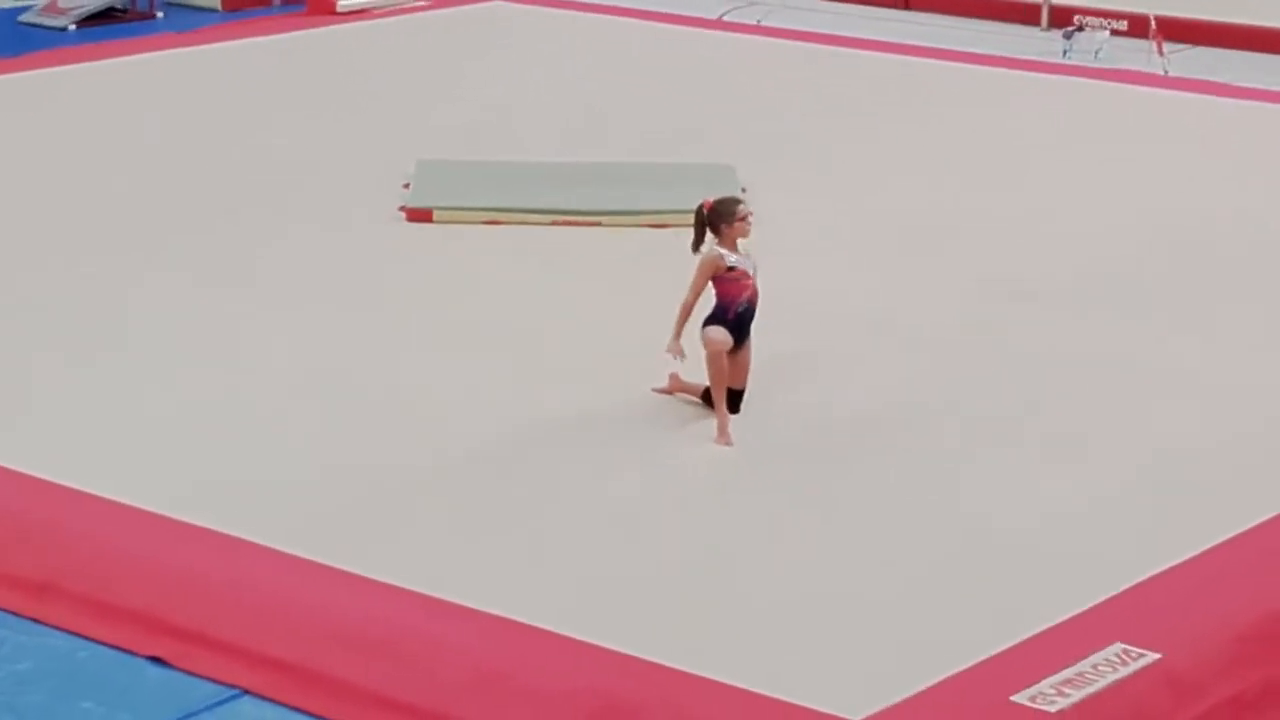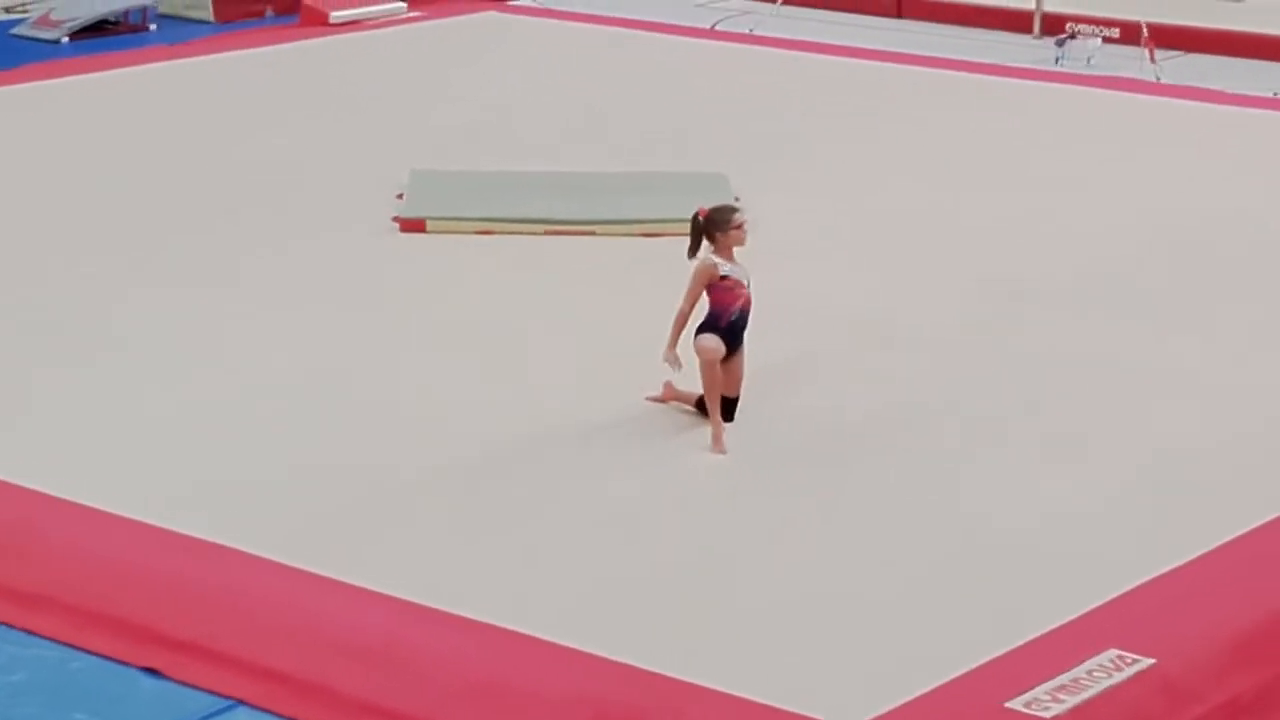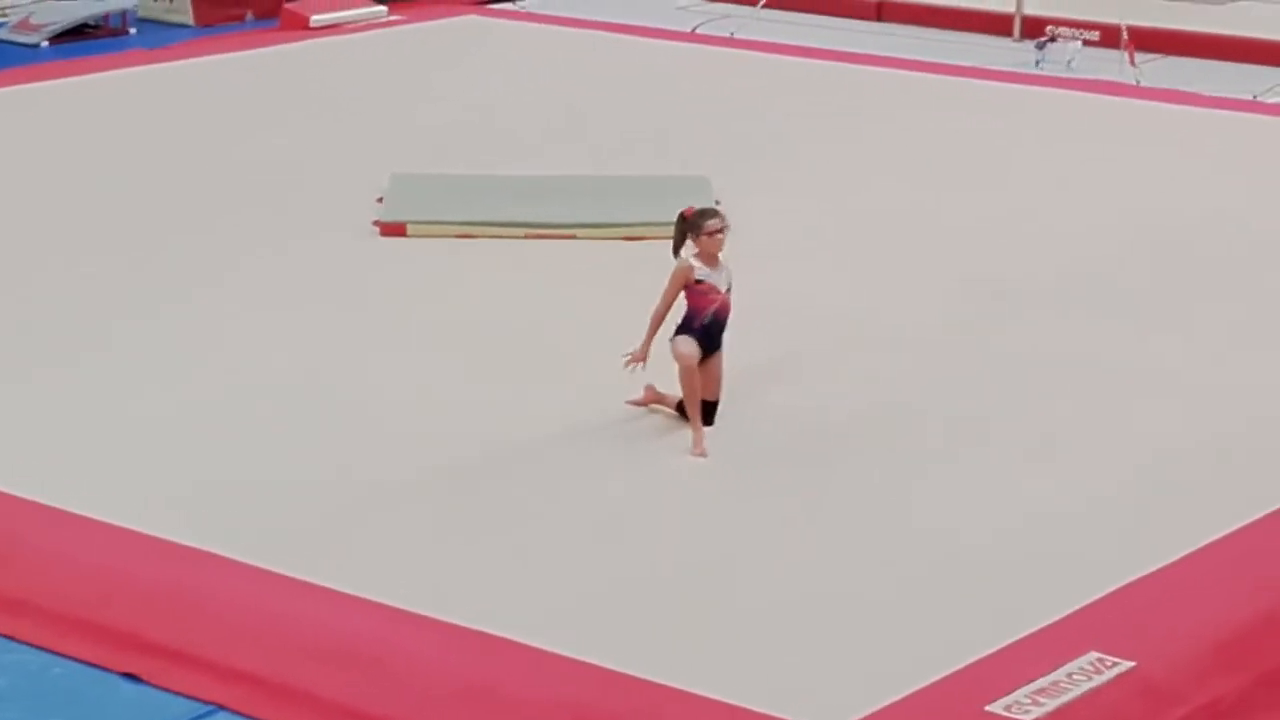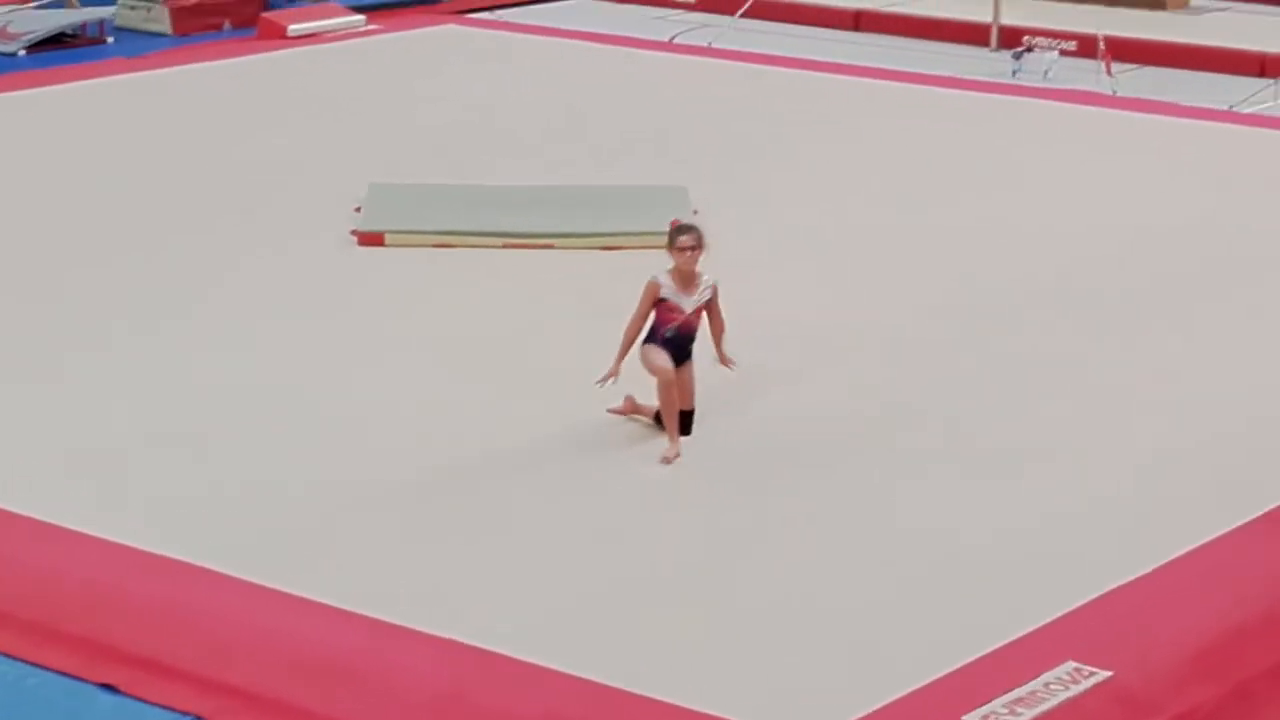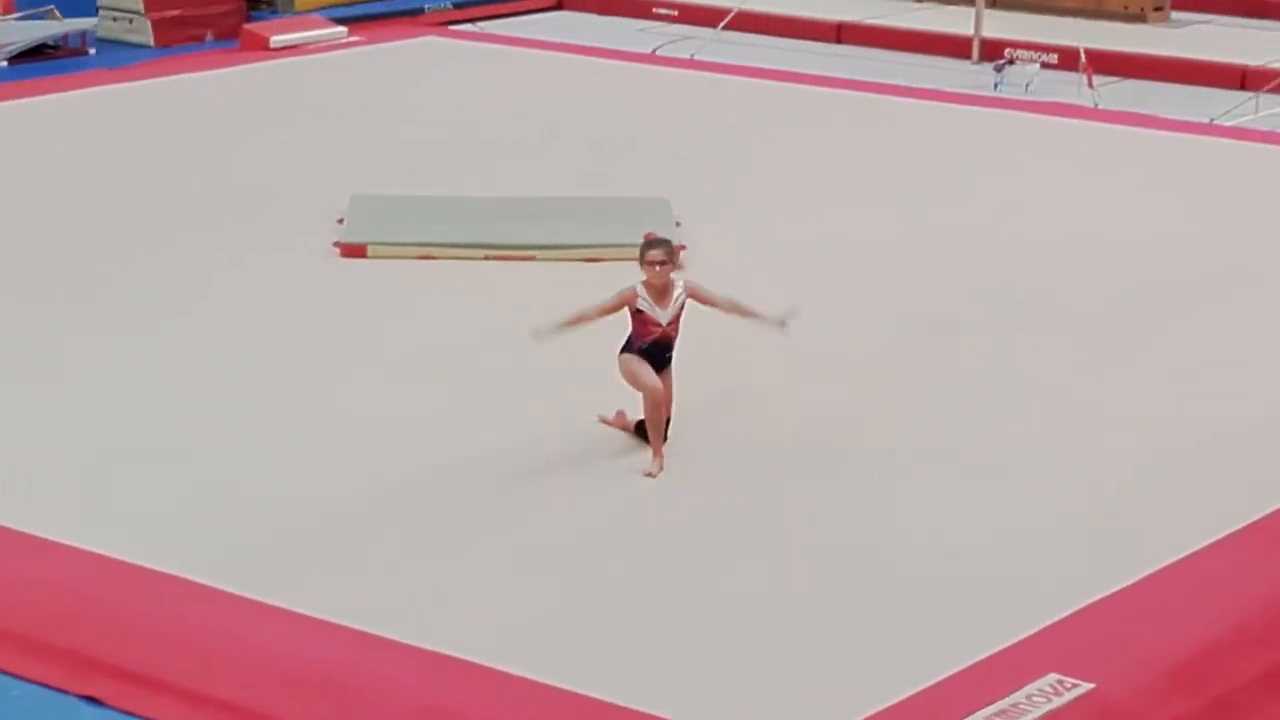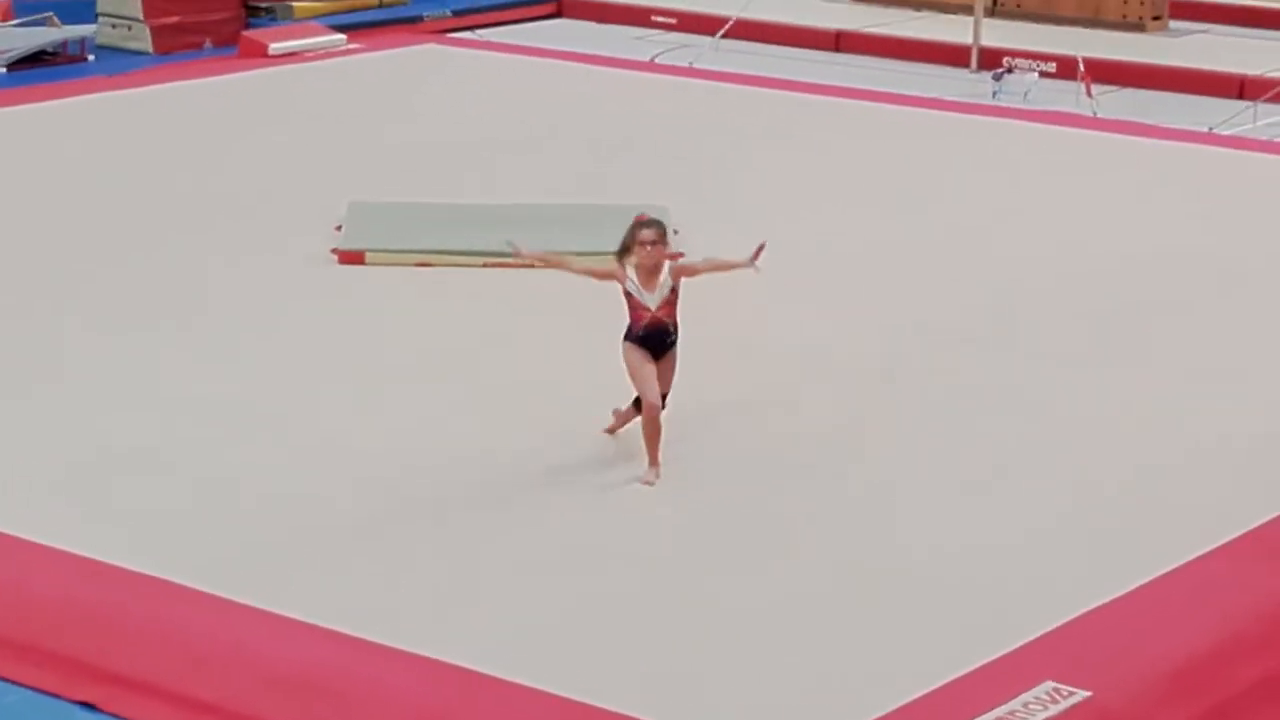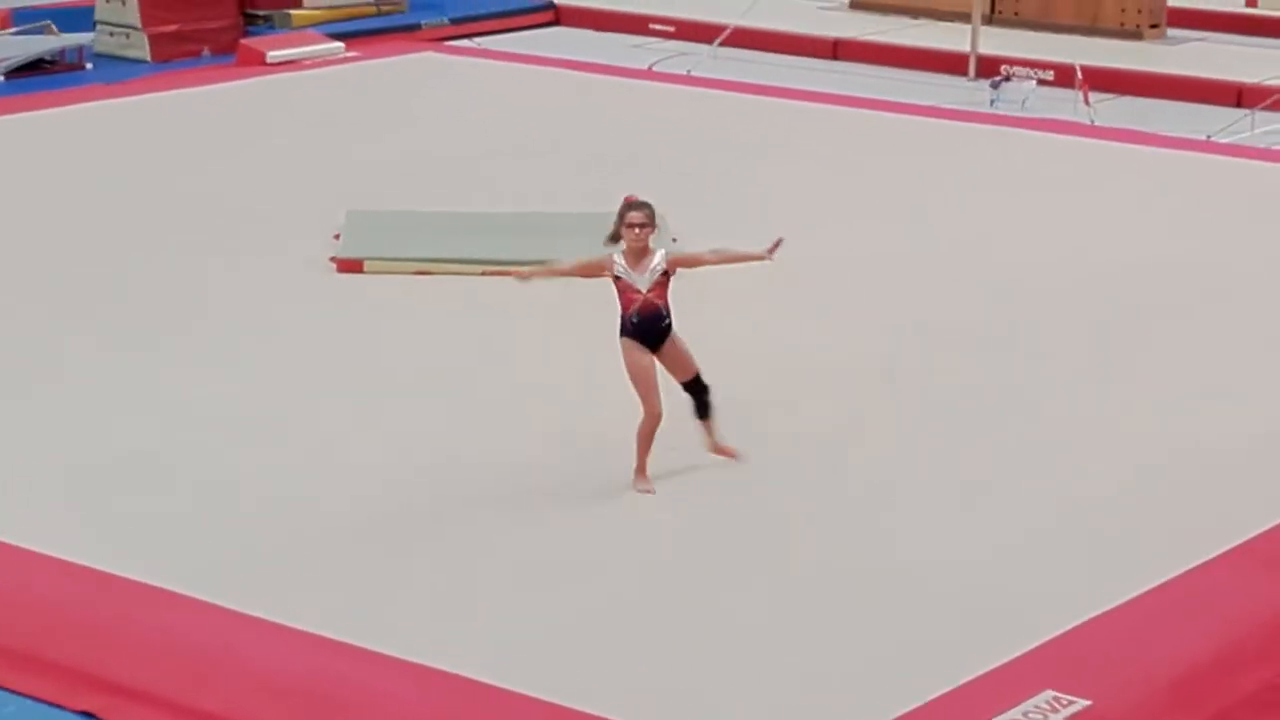
dt=0.2s
person 1, frame 1
left shoulder: (741, 253)
right shoulder: (715, 256)
right elbow: (691, 297)
right wrist: (675, 338)
left hip: (741, 328)
right hip: (720, 324)
left knee: (734, 403)
right knee: (718, 344)
left ankle: (679, 384)
right ankle: (721, 418)
person 1, frame 2
left shoulder: (734, 262)
right shoulder: (709, 265)
right elbow: (686, 306)
right wrist: (671, 347)
left hip: (735, 338)
right hip: (712, 332)
left knee: (727, 411)
right knee: (710, 353)
left ankle: (673, 393)
right ankle: (716, 426)
person 1, frame 3
left shoulder: (723, 266)
right shoulder: (686, 267)
right elbow: (663, 307)
right wrist: (644, 346)
left hip: (714, 341)
right hip: (688, 335)
left knee: (707, 415)
right knee: (689, 360)
left ankle: (656, 396)
right ankle: (697, 433)
person 1, frame 4
left shoulder: (709, 285)
right shoulder: (658, 282)
left elbow: (716, 320)
right elbow: (634, 323)
left wrist: (720, 351)
right wrist: (616, 364)
left hip: (683, 352)
right hip: (655, 348)
left knee: (683, 426)
right knee: (666, 373)
left ankle: (635, 406)
right ankle: (672, 442)
person 1, frame 5
left shoulder: (684, 290)
right shoulder: (635, 294)
left elbow: (723, 303)
right elbow: (595, 311)
left wrist: (765, 318)
right wrist: (556, 327)
left hip: (664, 359)
right hip: (633, 356)
left knee: (657, 431)
right knee: (656, 392)
left ankle: (622, 421)
right ankle: (658, 457)
person 1, frame 6
left shoulder: (673, 270)
right shoulder: (622, 273)
left elbow: (706, 265)
right elbow: (574, 266)
left wrist: (744, 262)
right wrist: (531, 256)
left hip: (667, 344)
right hip: (637, 345)
left knee: (654, 402)
right knee: (653, 401)
left ankle: (623, 416)
right ankle: (653, 464)
person 1, frame 7
left shoulder: (666, 259)
right shoulder: (612, 263)
left elbow: (712, 257)
right elbow: (567, 268)
left wrist: (758, 255)
right wrist: (531, 273)
left hip: (664, 333)
right hip: (633, 338)
left knee: (698, 388)
right knee: (653, 410)
left ankle: (713, 441)
right ankle: (640, 473)
